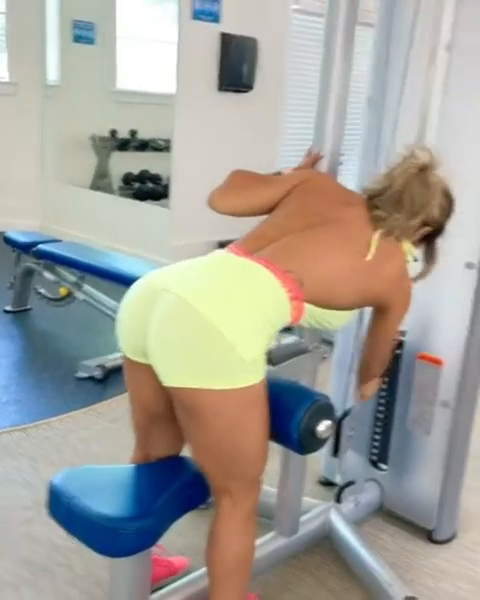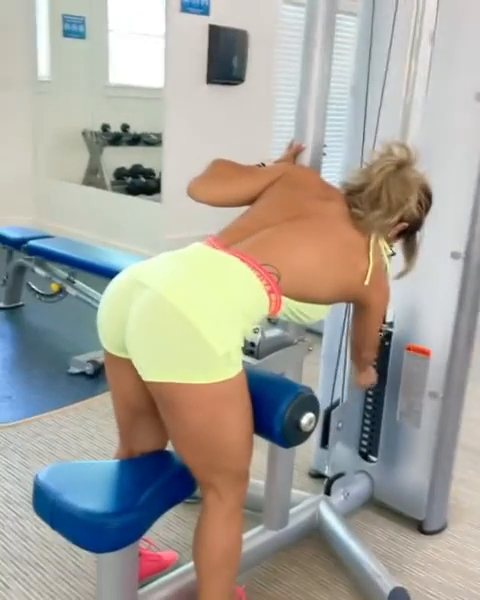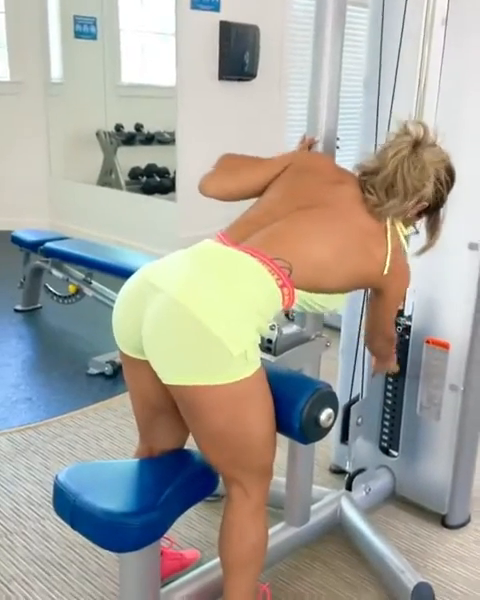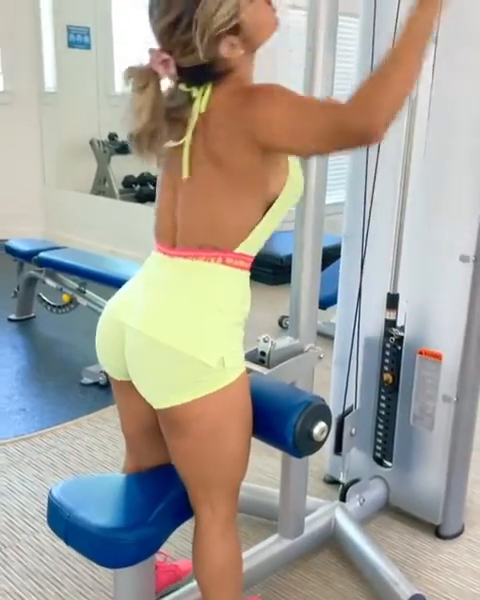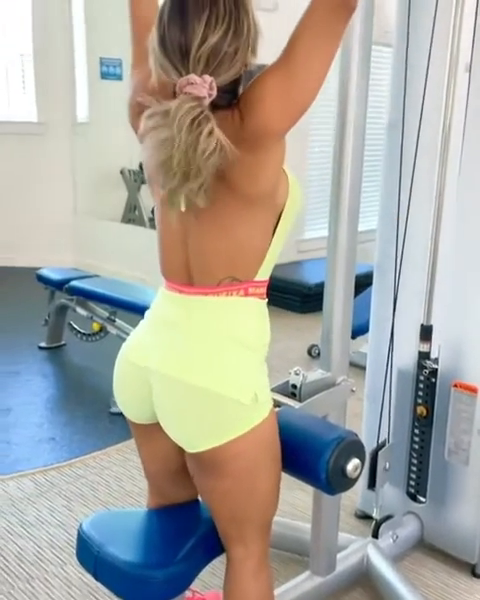
dt=0.7s
person 1, frame 1
left shoulder: (320, 186)
right shoulder: (394, 276)
left elbow: (223, 197)
right elbow: (373, 361)
right wrist: (367, 383)
left hip: (152, 293)
right hip: (215, 328)
left knee: (153, 459)
right knee: (237, 498)
person 1, frame 2
left shoulder: (302, 180)
right shoulder: (370, 271)
left elbow: (202, 186)
right elbow: (363, 352)
right wrist: (364, 372)
left hip: (130, 285)
right hip: (193, 320)
left knee: (137, 451)
right knee: (225, 490)
person 1, frame 3
left shoulder: (313, 166)
right shoulder: (390, 256)
left elbow: (214, 181)
right elbow: (380, 339)
right wrist: (387, 359)
left hip: (145, 289)
right hip: (207, 322)
left knee: (158, 450)
right knee: (250, 487)
person 1, frame 4
left shoulder: (176, 101)
right shoulder: (252, 110)
right elbow: (361, 123)
left hip: (128, 313)
right hip: (191, 335)
left knee: (144, 469)
right knee: (217, 508)
person 1, frame 5
left shoulder: (155, 122)
right shoulder: (255, 129)
left hip: (146, 356)
right hip: (216, 372)
left knee: (169, 511)
right knee: (248, 547)
